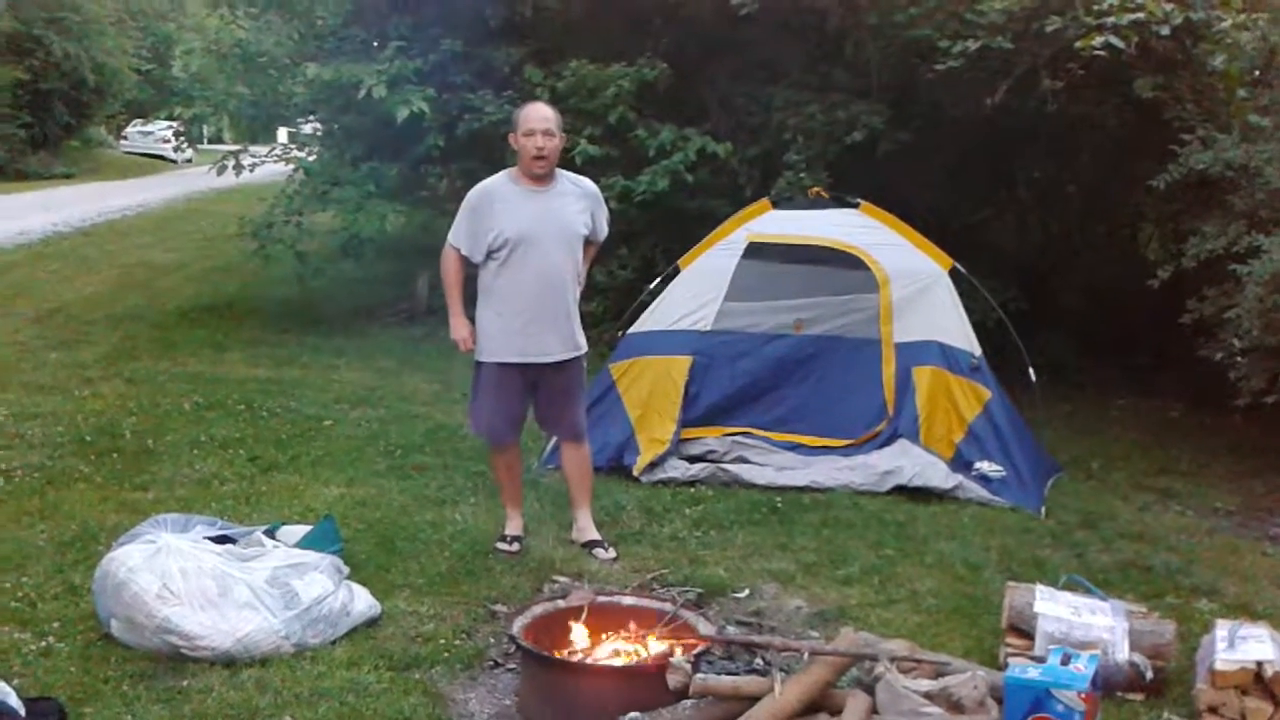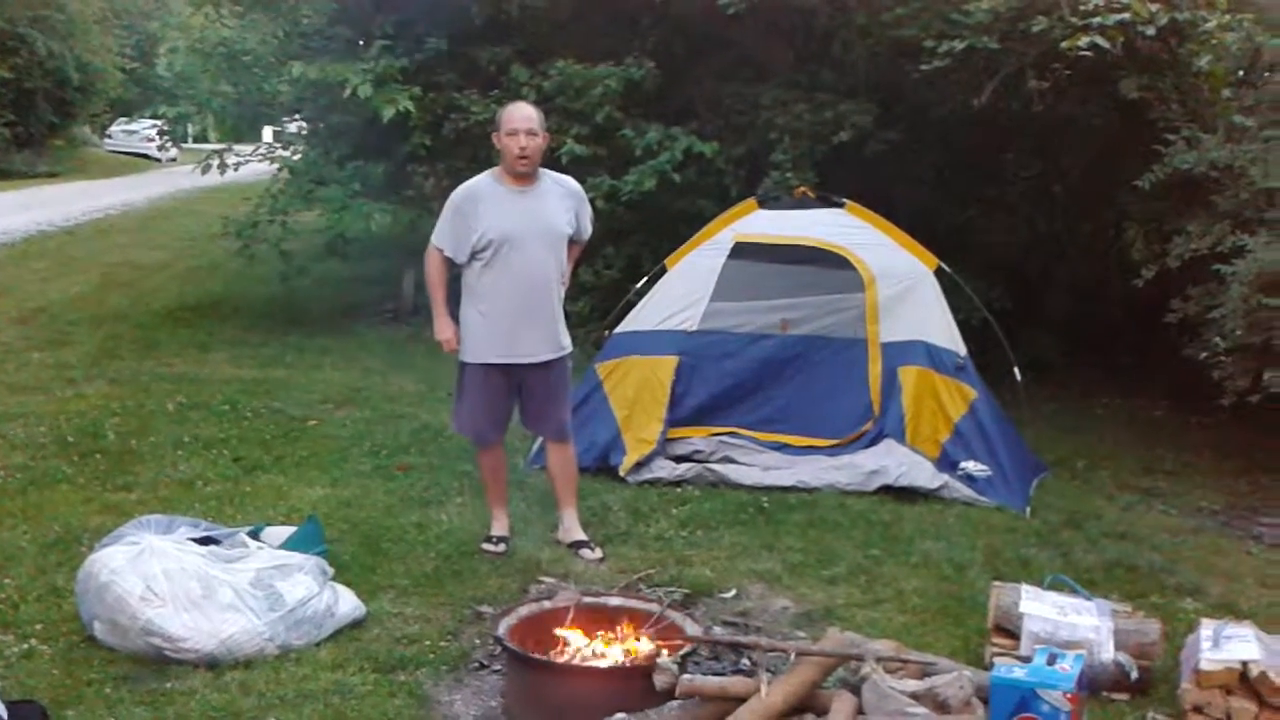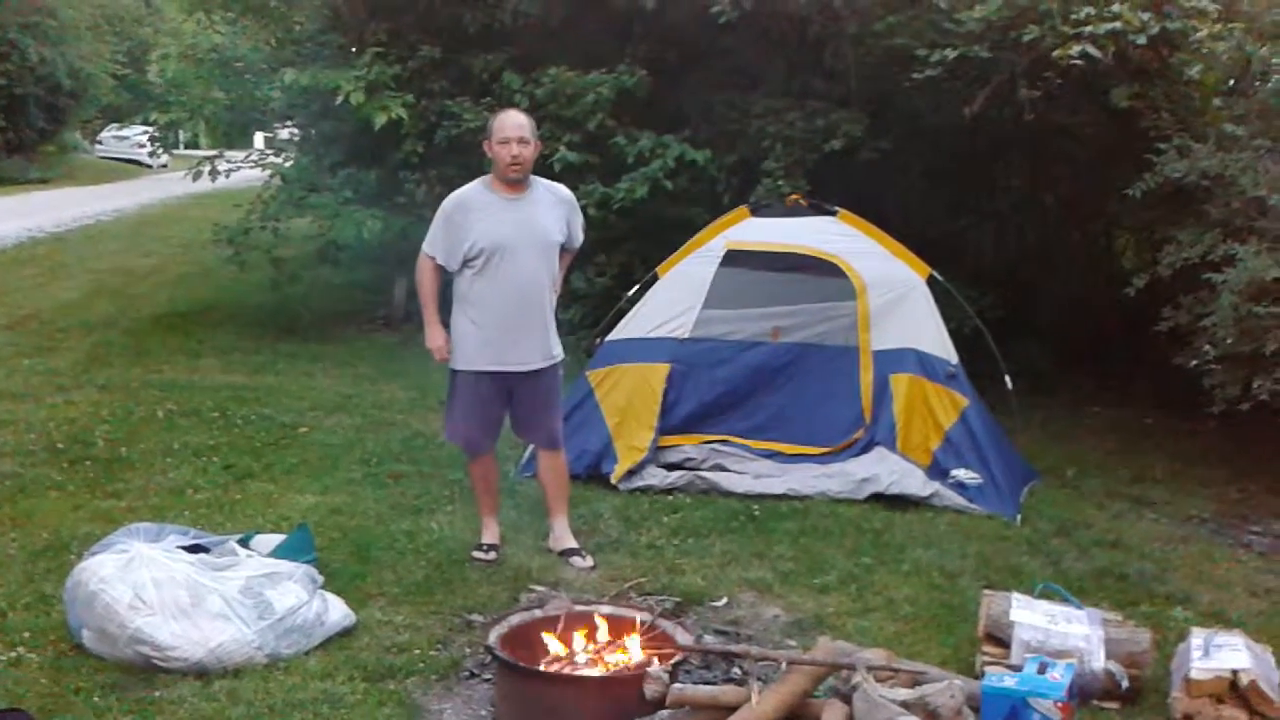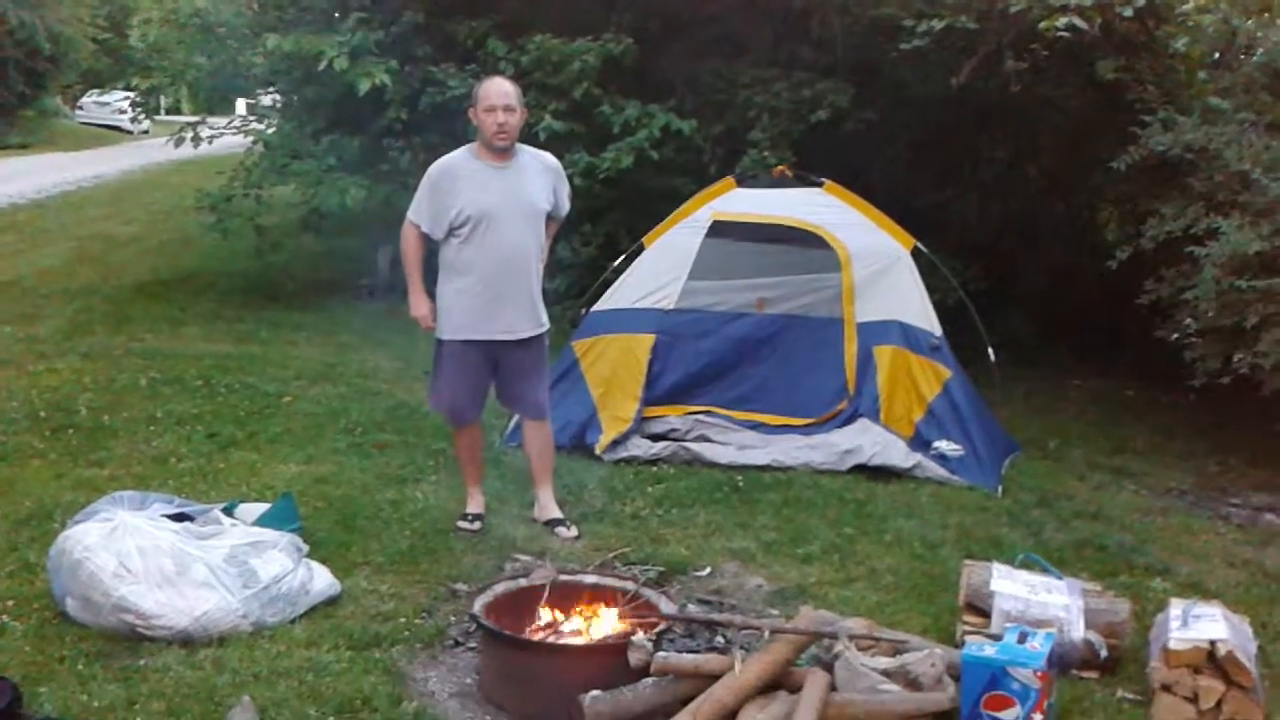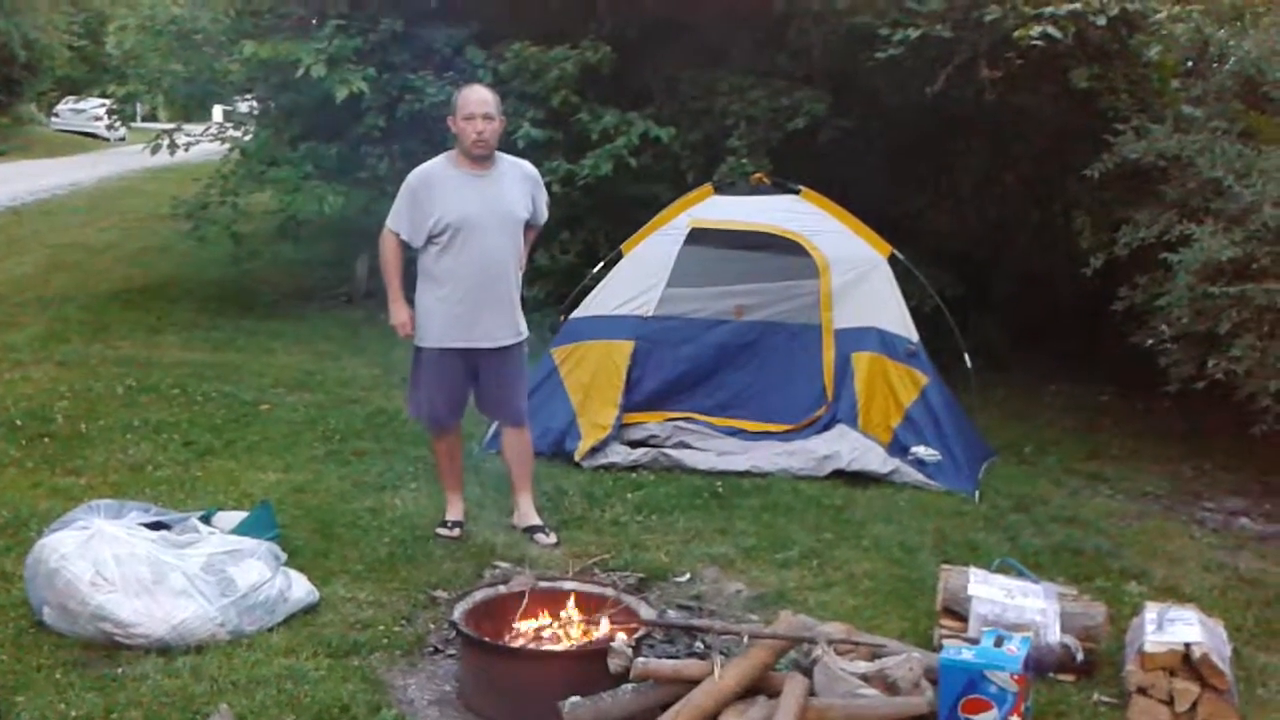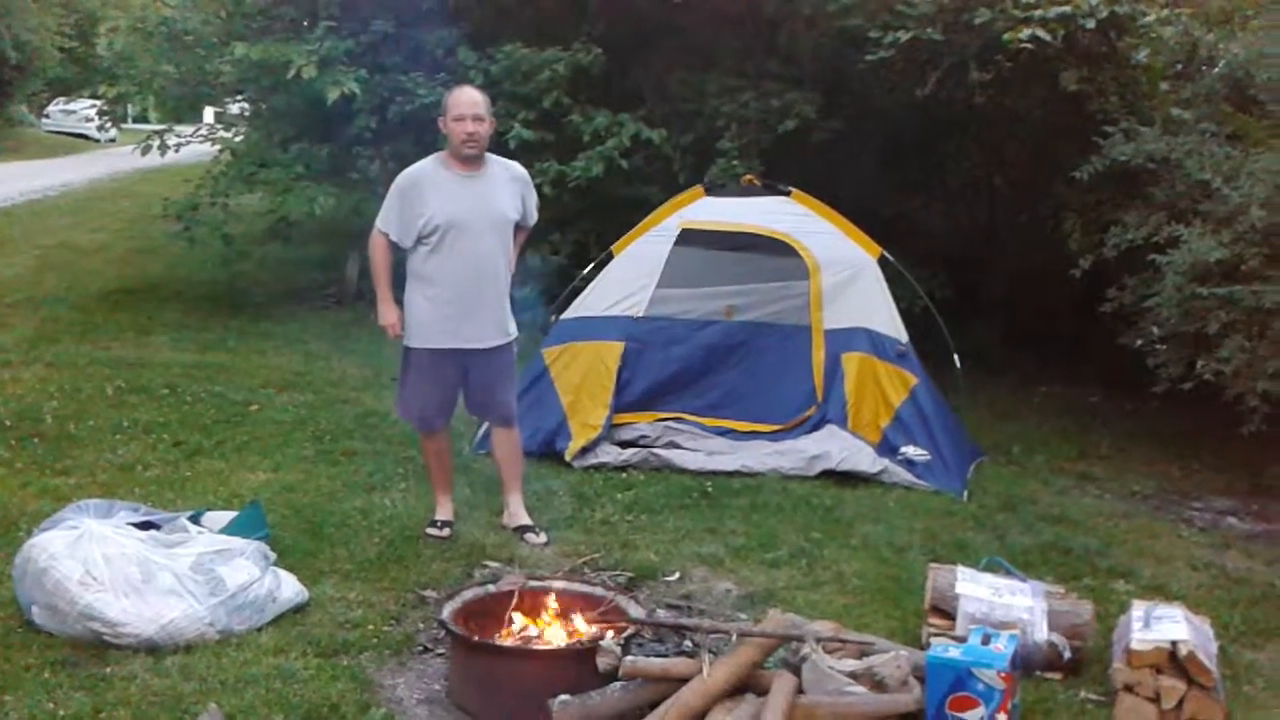
dt=0.4s
person 1, frame 1
left shoulder: (584, 192)
right shoulder: (487, 195)
right elbow: (452, 254)
right wrist: (457, 317)
left hip: (564, 342)
right hip: (502, 346)
left knee: (574, 433)
right knee: (502, 436)
left ankle: (584, 523)
right ankle: (513, 520)
person 1, frame 2
left shoulder: (567, 191)
right shoulder: (470, 196)
right elbow: (436, 255)
right wrist: (441, 317)
left hip: (548, 342)
right hip: (486, 345)
left knee: (558, 432)
right knee: (487, 436)
left ankle: (570, 523)
right ankle: (499, 520)
person 1, frame 3
left shoulder: (559, 199)
right shoulder: (462, 204)
right elbow: (428, 263)
right wrist: (432, 325)
left hip: (540, 351)
right hip: (477, 353)
left knee: (550, 440)
right knee: (478, 444)
left ankle: (560, 531)
right ankle: (489, 528)
person 1, frame 4
left shoulder: (546, 167)
right shoulder: (448, 171)
right elbow: (413, 231)
right wrist: (417, 293)
left hip: (526, 319)
right hip: (463, 323)
left knee: (536, 409)
right knee: (464, 413)
left ankle: (545, 501)
right ankle: (474, 498)
person 1, frame 5
left shoulder: (524, 175)
right shoulder: (426, 179)
right elbow: (391, 238)
right wrist: (397, 302)
left hip: (505, 327)
right hip: (442, 330)
left knee: (515, 417)
right knee: (443, 422)
left ankle: (525, 508)
right ankle: (454, 505)
person 1, frame 6
left shoulder: (514, 177)
right shoulder: (415, 180)
right elbow: (380, 239)
right wrist: (385, 302)
left hip: (494, 328)
right hip: (431, 331)
left knee: (504, 416)
right knee: (432, 421)
left ankle: (515, 508)
right ankle: (443, 505)
